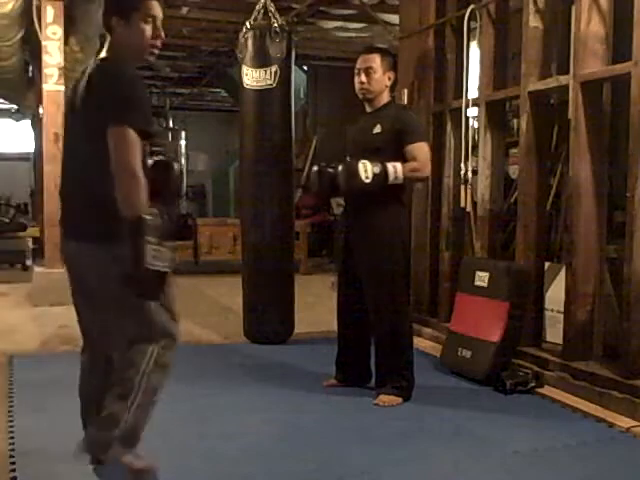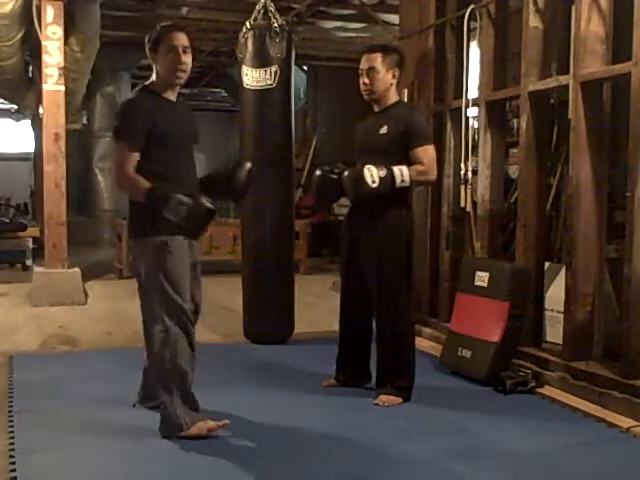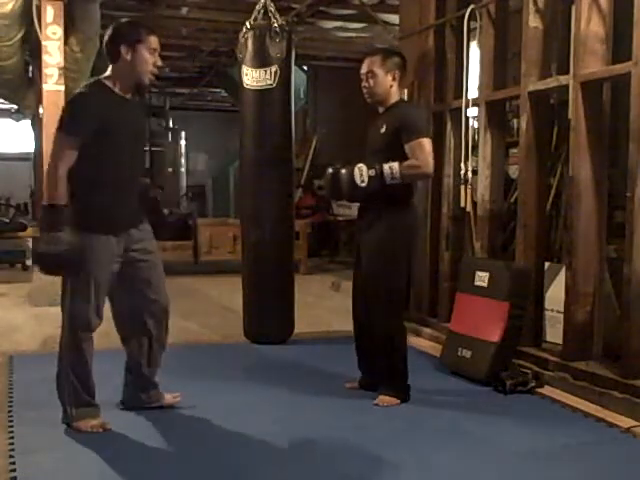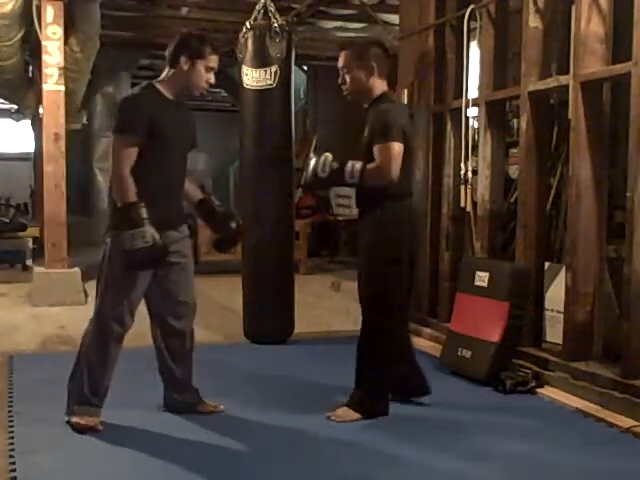
dt=1s
person 1, frame 1
left shoulder: (90, 79)
right shoulder: (125, 83)
right elbow: (126, 168)
left wrist: (147, 182)
right wrist: (141, 239)
left hip: (80, 234)
right hip: (112, 239)
left knee: (100, 342)
right knee: (152, 334)
left ankle: (102, 438)
right ankle: (114, 440)
person 1, frame 2
left shoulder: (184, 113)
right shoulder: (138, 109)
right elbow: (123, 175)
right wrist: (167, 203)
left hip: (181, 228)
right hip: (155, 231)
left knee: (183, 312)
right knee: (173, 318)
left ankle: (154, 391)
right ankle: (180, 414)
person 1, frame 3
left shoulder: (135, 107)
right shoulder: (87, 102)
right elbow: (58, 169)
right wrist: (54, 224)
left hip: (134, 228)
right hip: (92, 232)
left knee: (153, 308)
right knee: (82, 321)
left ankle: (141, 388)
right ankle: (80, 407)
person 1, frame 4
left shoulder: (183, 114)
right shoulder: (139, 105)
right elbow: (121, 171)
left wrist: (209, 208)
right wrist: (136, 224)
left hip: (174, 231)
right hip: (135, 230)
left knee: (179, 314)
right knee: (112, 318)
left ankle: (181, 394)
right ankle: (84, 404)
person 2, frame 1
left shoulder: (402, 119)
right shoulder: (356, 126)
left elbow: (423, 168)
left wrist: (379, 172)
right wrist: (335, 180)
left hip: (386, 221)
right hip: (354, 219)
left knee: (389, 303)
right knee: (351, 301)
left ankle: (396, 383)
right ankle: (351, 371)
person 2, frame 2
left shoulder: (410, 119)
right shoulder: (364, 124)
left elbow: (428, 171)
left wrist: (386, 175)
right wrist: (339, 181)
left hip: (391, 222)
right hip: (359, 220)
left knee: (391, 304)
right knee: (353, 301)
left ankle: (397, 383)
right ankle: (351, 371)
person 2, frame 3
left shoulder: (409, 116)
right shoulder: (378, 122)
left elbow: (424, 166)
left wrist: (376, 174)
right wrist: (352, 181)
left hip: (393, 219)
right hip: (370, 217)
left knee: (385, 302)
right knee: (365, 301)
left ankle: (395, 384)
right ankle: (372, 375)
person 2, frame 4
left shoulder: (386, 114)
right shoulder: (380, 112)
left elbow: (387, 171)
left wrist: (339, 171)
right wrist: (340, 171)
left hip: (388, 221)
right hip: (383, 220)
left knee: (379, 312)
right knee: (389, 309)
left ankle: (368, 399)
right ankle: (407, 380)
